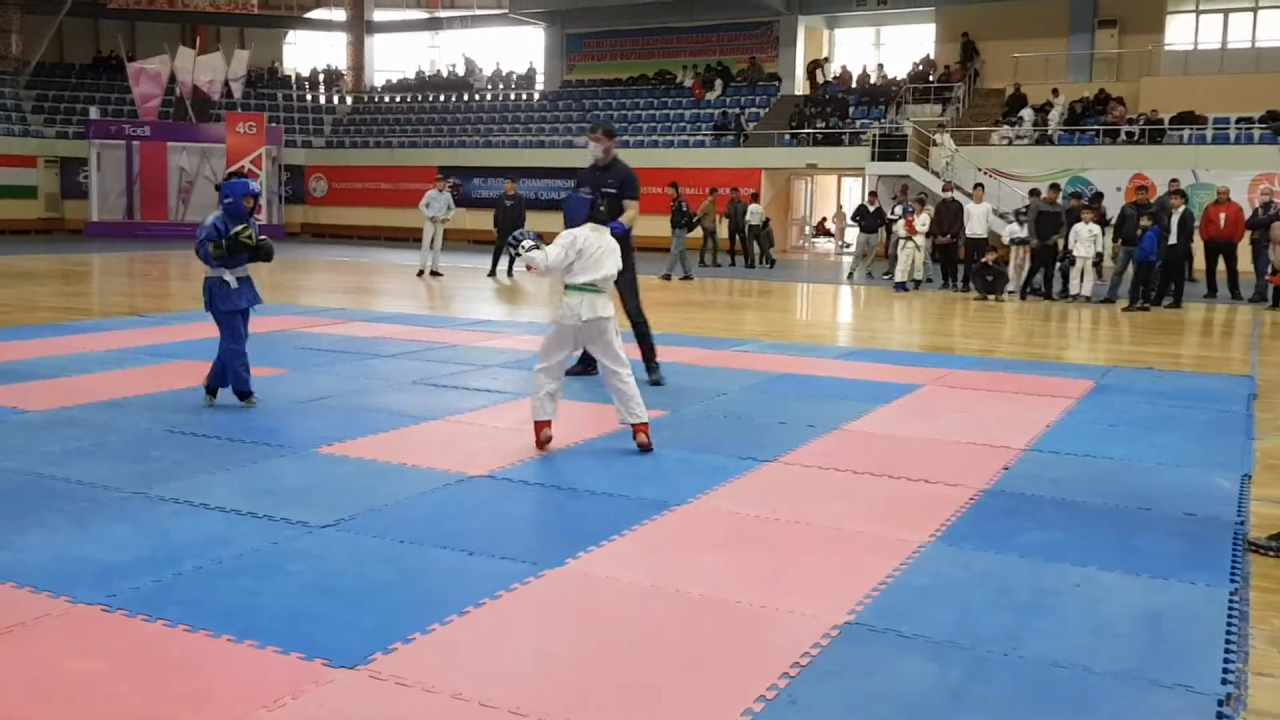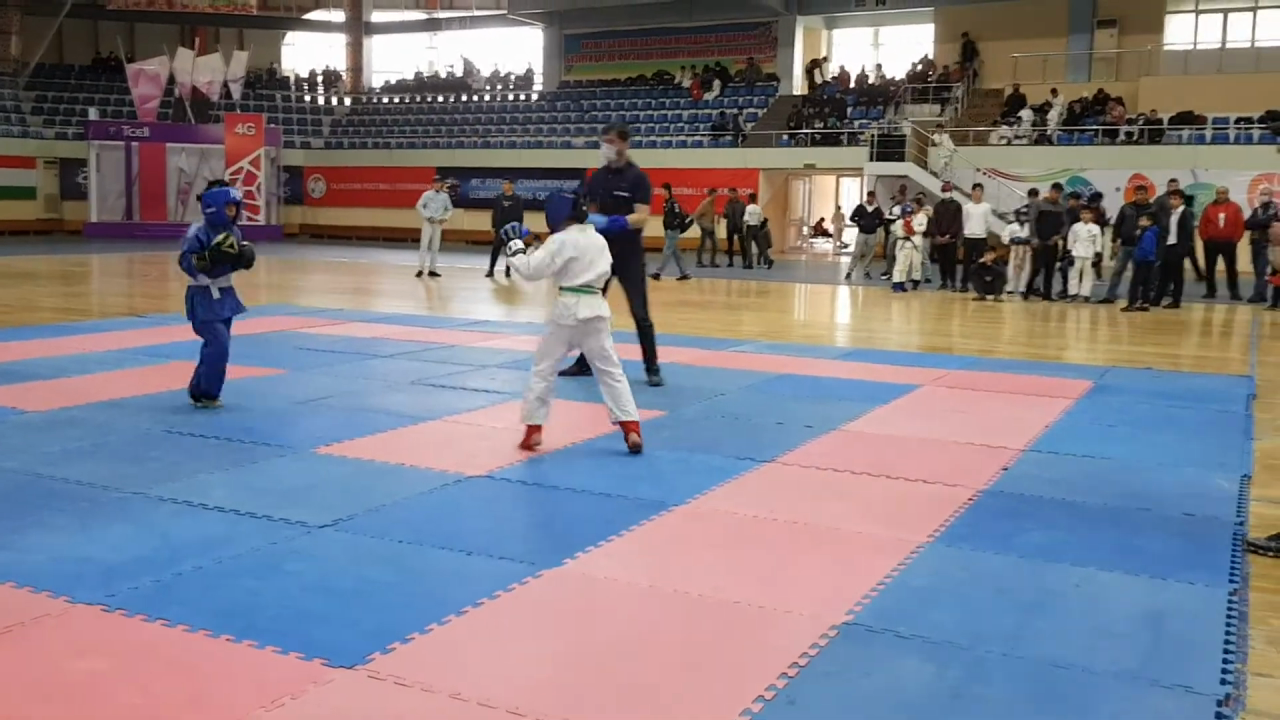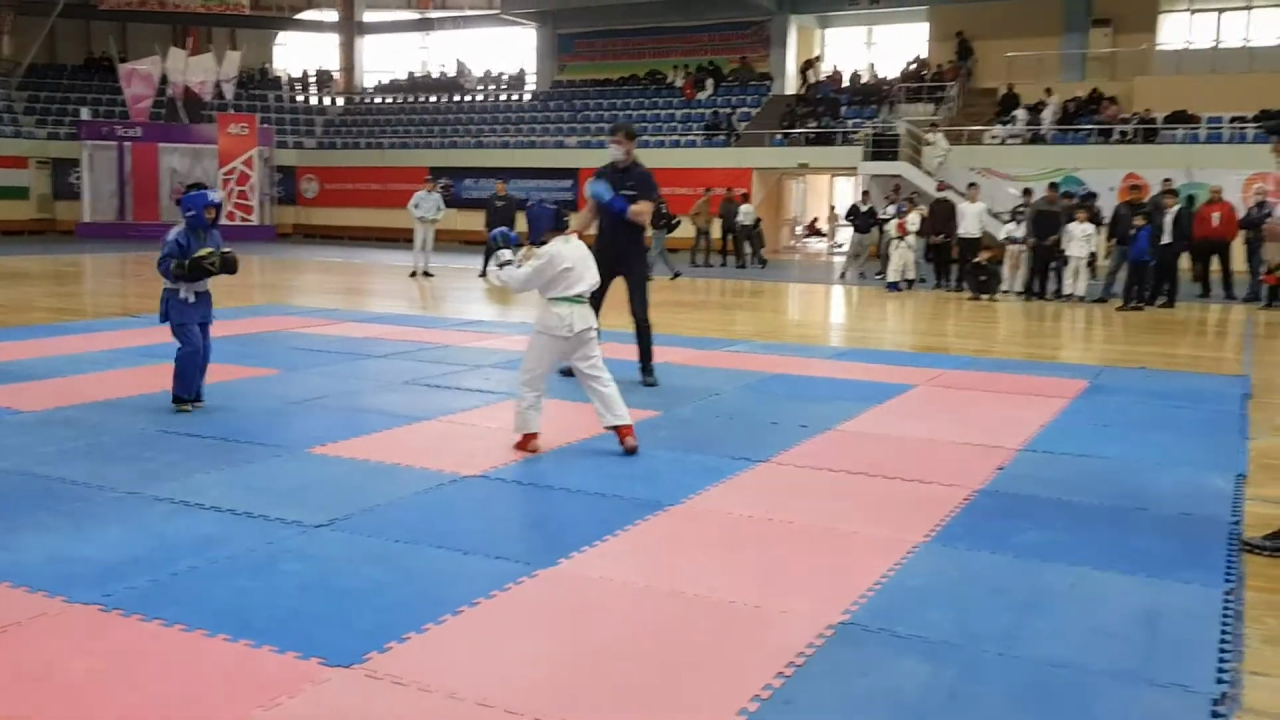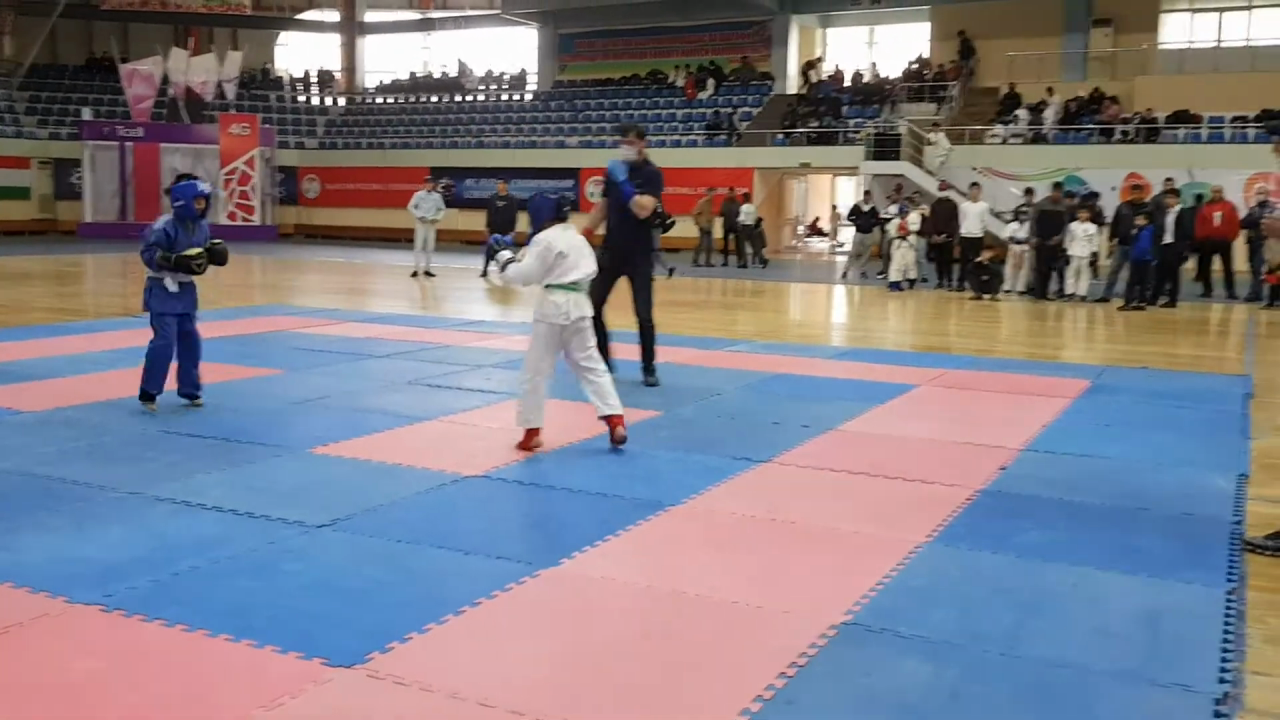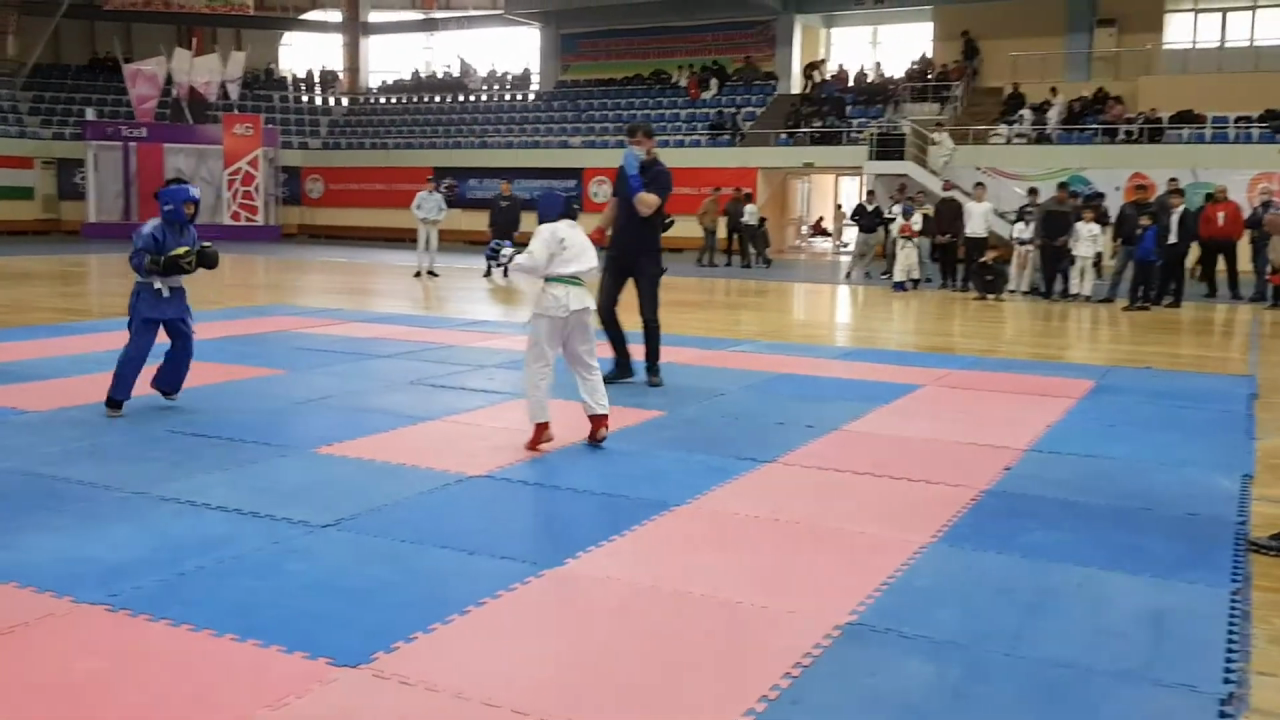
dt=0.1s
person 1, frame 1
left shoulder: (624, 174)
right shoulder: (585, 175)
left elbow: (632, 213)
left wrist: (609, 231)
left hip: (618, 251)
left knee: (633, 311)
left ankle: (652, 365)
right ankle: (588, 361)
person 1, frame 2
left shoulder: (637, 177)
right shoulder: (598, 176)
left elbow: (642, 217)
right elbow: (586, 209)
left wrist: (608, 223)
left hip: (629, 255)
left knee: (640, 314)
left ankle: (652, 368)
right ankle: (585, 361)
person 1, frame 3
left shoulder: (643, 176)
right shoulder: (603, 173)
left elbow: (643, 216)
right elbow: (590, 210)
left wrist: (612, 200)
right wrist: (572, 236)
left hip: (633, 255)
right hip: (603, 252)
left knee: (639, 314)
right knee: (588, 307)
left ankle: (647, 368)
person 1, frame 4
left shoulder: (652, 174)
right shoulder: (614, 171)
left elbow: (643, 210)
right elbow: (601, 208)
left wrist: (622, 182)
left hip: (639, 254)
right hip: (610, 250)
left knee: (643, 314)
right knee: (592, 305)
left ankle: (649, 368)
right ankle: (601, 361)
person 1, frame 5
left shoulder: (661, 173)
right shoulder: (624, 170)
left elbow: (646, 208)
left wrist: (633, 176)
right wrist: (595, 237)
left hip: (646, 254)
right hip: (617, 251)
left knee: (649, 315)
right knee: (604, 307)
left ankle: (652, 368)
right ankle: (622, 364)
person 2, frame 1
left shoulder: (573, 236)
right shoulder: (611, 242)
left elbow: (548, 263)
left wrist: (526, 247)
left hip: (572, 308)
right hip: (601, 308)
left knee: (548, 366)
right knee: (618, 369)
left ankle: (543, 425)
right ankle: (640, 428)
person 2, frame 2
left shoulder: (561, 240)
right shoulder: (599, 239)
left elbow: (531, 269)
left wrist: (514, 247)
left hip: (568, 308)
right hip: (595, 308)
left knee: (543, 368)
right knee: (610, 368)
left ankle: (534, 429)
right ankle: (631, 428)
person 2, frame 3
left shoulder: (548, 253)
right shoulder: (581, 248)
left elbow: (519, 281)
left wrist: (504, 257)
left hip: (556, 318)
right hip: (583, 317)
left knee: (532, 377)
right knee: (598, 376)
left ankle: (529, 436)
right ankle: (625, 433)
person 2, frame 4
left shoulder: (545, 239)
right shoulder: (578, 239)
left elbow: (524, 275)
left wrist: (505, 259)
left hip: (553, 306)
right hip: (579, 306)
left knee: (536, 370)
right knee: (592, 367)
left ankle: (532, 431)
right ankle: (616, 422)
person 2, frame 5
left shoulder: (549, 231)
right shoulder: (583, 237)
left elbow: (532, 263)
right elbow: (585, 267)
left wrist: (509, 256)
left hip: (554, 300)
right hip: (580, 301)
left knee: (539, 364)
right knee: (586, 364)
left ankle: (541, 426)
right ankle: (599, 423)
person 3, frame 1
left shoulder: (249, 223)
right shoulder: (215, 222)
right elbow: (204, 252)
left wrist: (259, 252)
right wrist: (228, 245)
left hip: (242, 285)
right hip: (220, 287)
left knee: (236, 338)
right knee: (235, 340)
left ankle: (214, 384)
right ankle: (243, 390)
person 3, frame 2
left shoulder: (232, 231)
right shoulder: (198, 232)
right elbow: (187, 263)
left wrist: (241, 258)
right wrist: (211, 257)
left hip: (224, 294)
right hip: (203, 297)
left knee: (218, 345)
right knee: (218, 344)
left ankle: (200, 391)
right ankle: (208, 392)
person 3, frame 3
left shoulder: (213, 234)
right shoulder: (178, 236)
right elbow: (165, 267)
left wrist: (224, 264)
right wrist: (189, 267)
left hip: (200, 298)
right hip: (178, 299)
left knee: (201, 349)
right knee: (192, 347)
left ankle: (190, 393)
right ankle: (182, 396)
person 3, frame 4
left shoulder: (201, 226)
right shoulder: (164, 226)
right elbow: (148, 256)
left wrist: (212, 256)
right wrist: (175, 261)
left hip: (185, 290)
right hip: (162, 290)
left knee: (191, 342)
right knee: (164, 340)
left ankle: (189, 390)
right ankle: (149, 391)
person 3, frame 5
left shoulder: (189, 230)
right shoulder: (152, 230)
right elbow: (138, 262)
left wrist: (202, 259)
right wrist: (164, 263)
left hip: (174, 294)
right hip: (149, 296)
left knee: (185, 344)
right knee: (139, 346)
left ankle: (164, 384)
right ankle: (115, 399)
